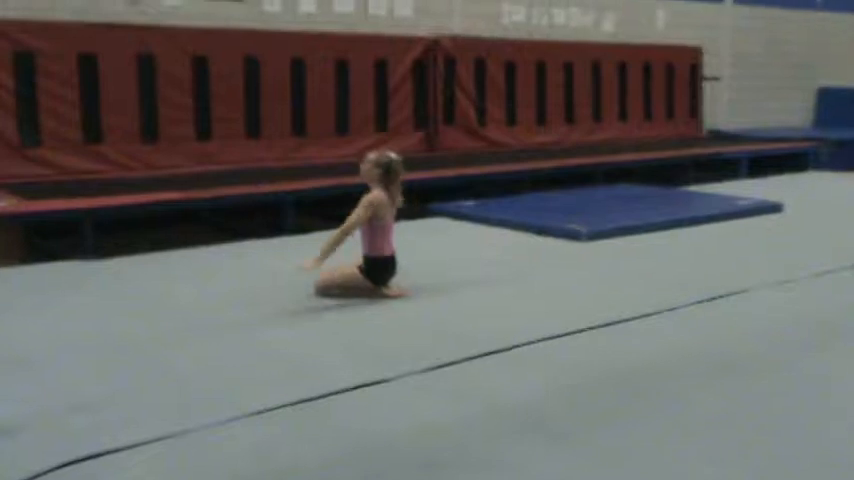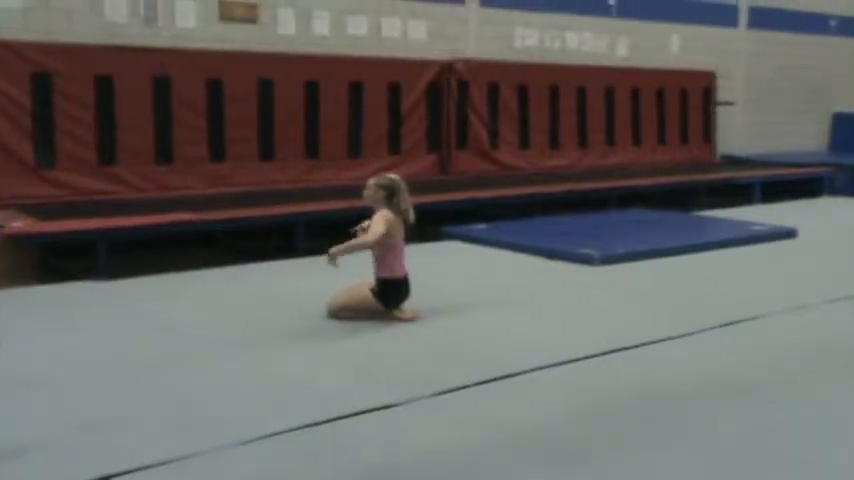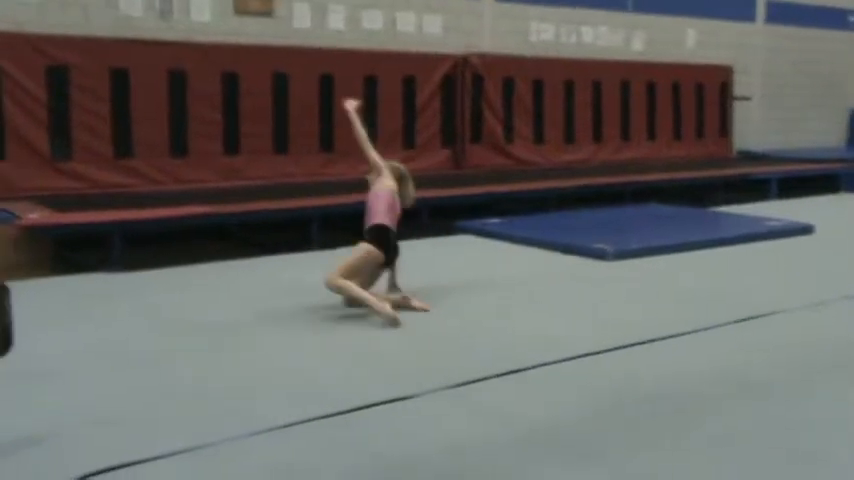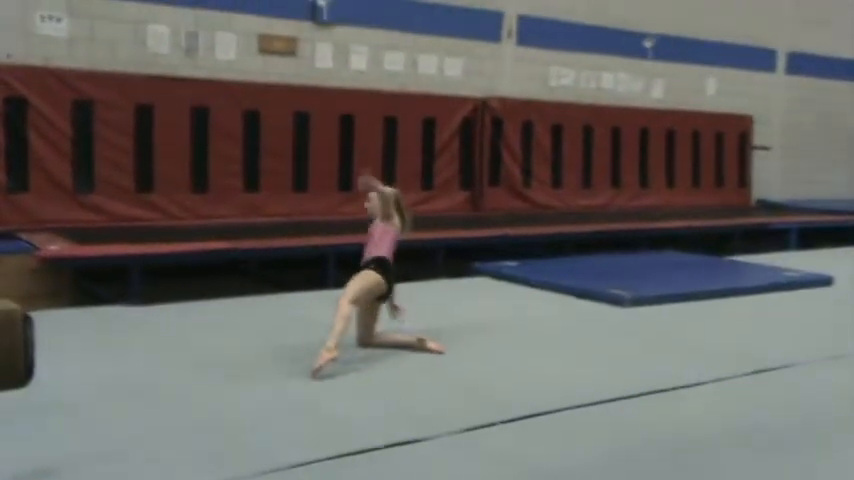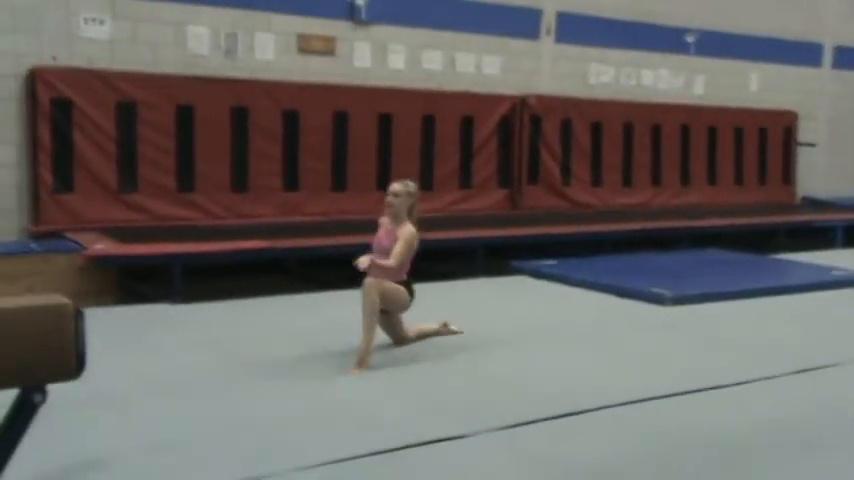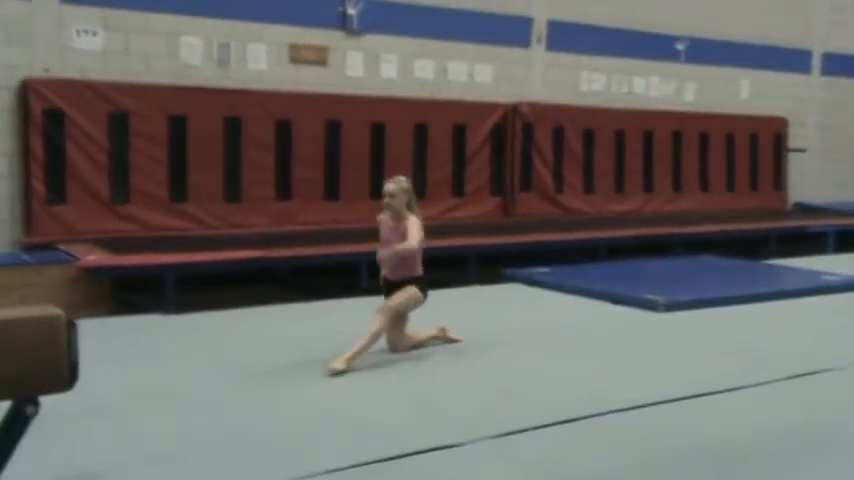
dt=0.5s
person 1, frame 1
left shoulder: (374, 199)
right shoulder: (384, 195)
left elbow: (345, 230)
left wrist: (317, 260)
left hip: (376, 266)
right hip: (384, 263)
left knee: (322, 285)
right knee: (329, 275)
left ankle: (380, 290)
right ankle: (379, 283)
person 1, frame 2
left shoulder: (382, 217)
right shoulder: (391, 216)
left elbow: (369, 240)
left wrist: (338, 250)
right wrist: (367, 227)
left hip: (390, 288)
right hip: (395, 284)
left knee: (334, 307)
right knee: (341, 296)
left ankle: (391, 313)
right ankle: (390, 306)
person 1, frame 3
left shoulder: (386, 177)
right shoulder: (391, 194)
left elbow: (366, 144)
left wrist: (352, 113)
right wrist: (392, 282)
left hip: (379, 240)
right hip: (387, 245)
left knee: (334, 280)
right knee: (353, 295)
left ankle: (379, 305)
right ankle: (400, 299)
person 1, frame 4
left shoulder: (389, 215)
right shoulder: (380, 221)
left elbow: (387, 196)
left wrist: (373, 184)
right wrist: (392, 300)
left hip: (378, 270)
right hip: (374, 271)
left knee: (346, 299)
right knee: (365, 338)
left ankle: (330, 348)
right ankle: (416, 342)
person 1, frame 5
left shoulder: (408, 232)
right shoulder: (383, 222)
left elbow: (393, 265)
left wrist: (371, 260)
left hip: (400, 292)
right hip: (382, 292)
left knee: (370, 284)
right knee: (400, 337)
left ankle: (364, 355)
right ankle: (439, 328)
person 1, frame 6
left shoulder: (412, 222)
right shoulder: (382, 219)
left elbow: (413, 246)
left wrist: (387, 253)
left hip: (414, 285)
right hip: (391, 284)
left knee: (385, 310)
right knee: (397, 344)
left ankle: (350, 357)
right ankle: (437, 334)
